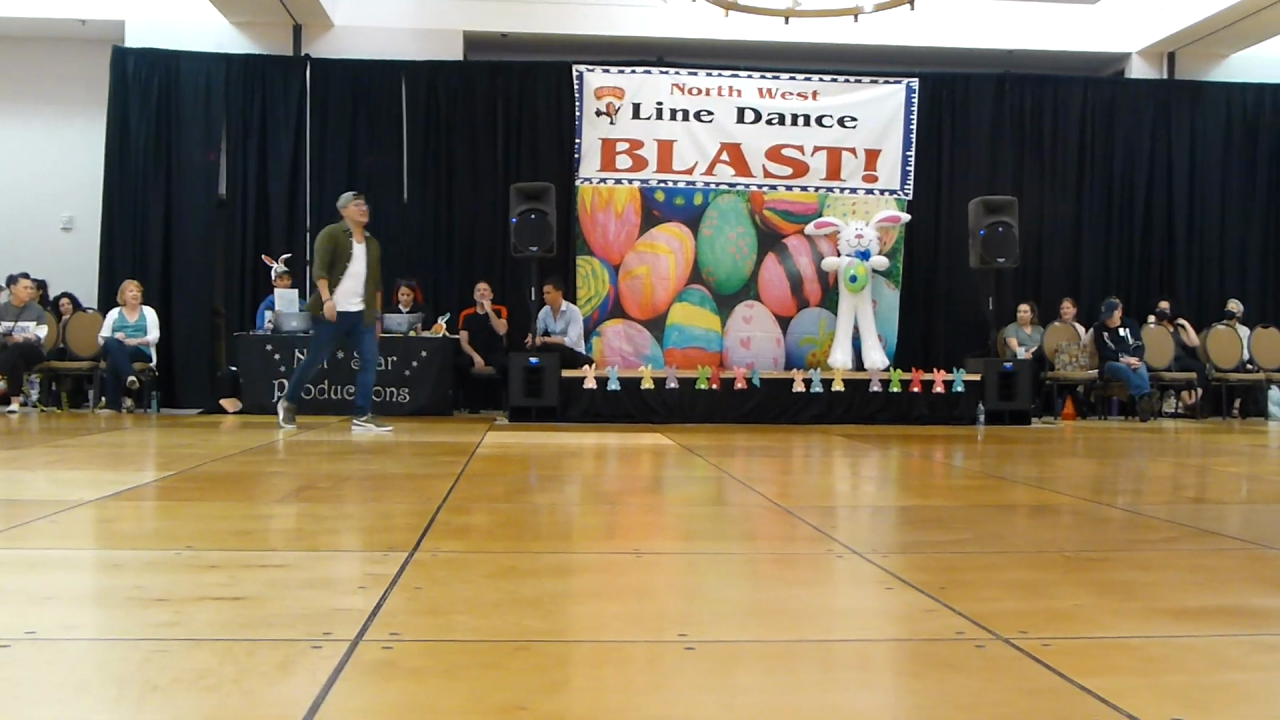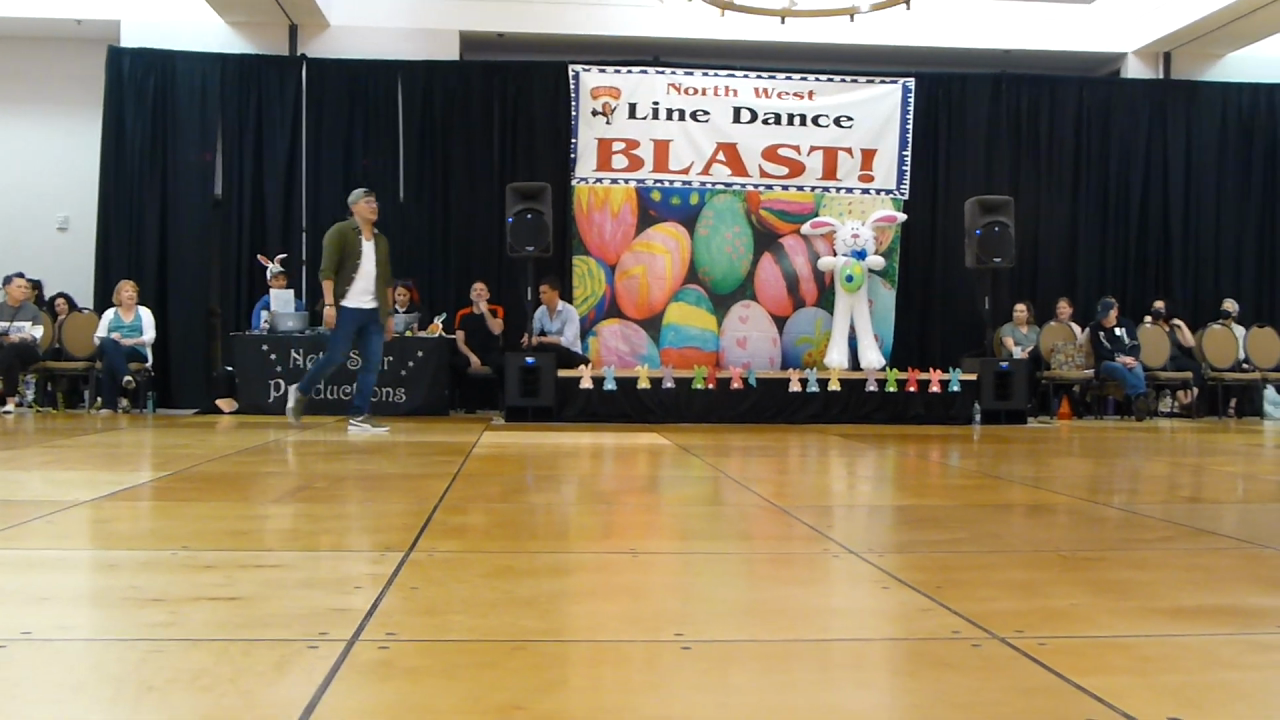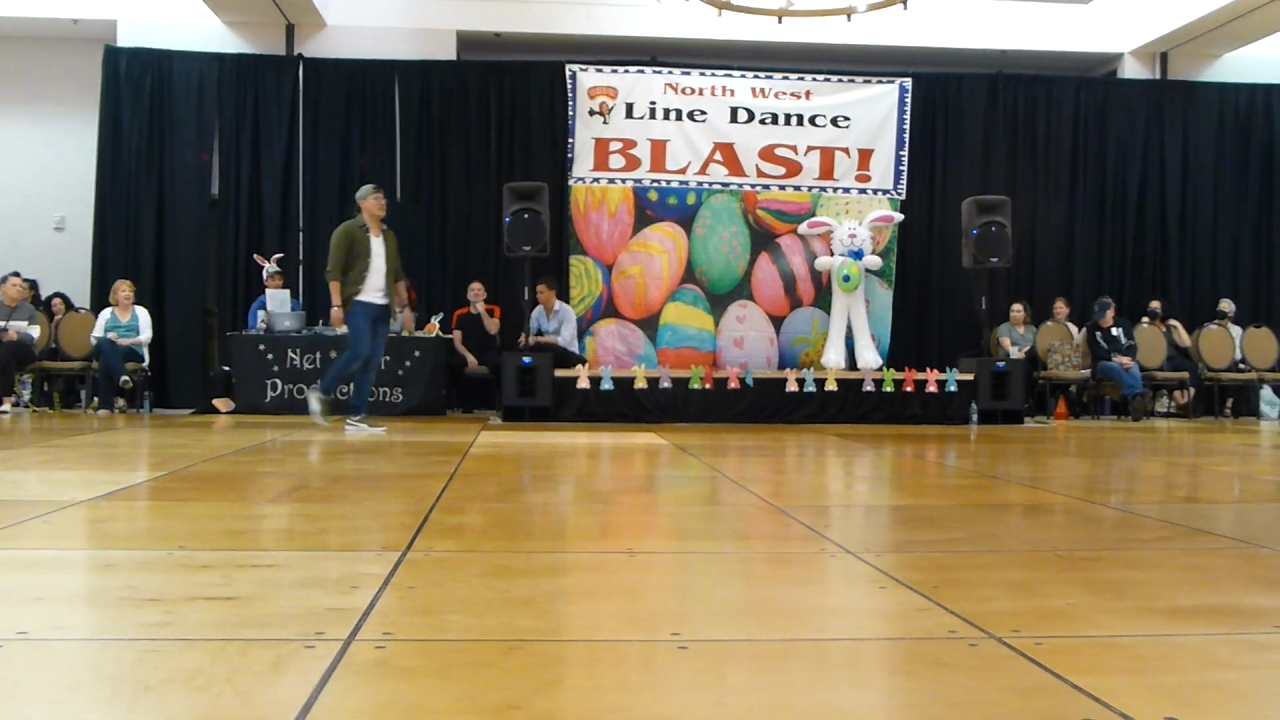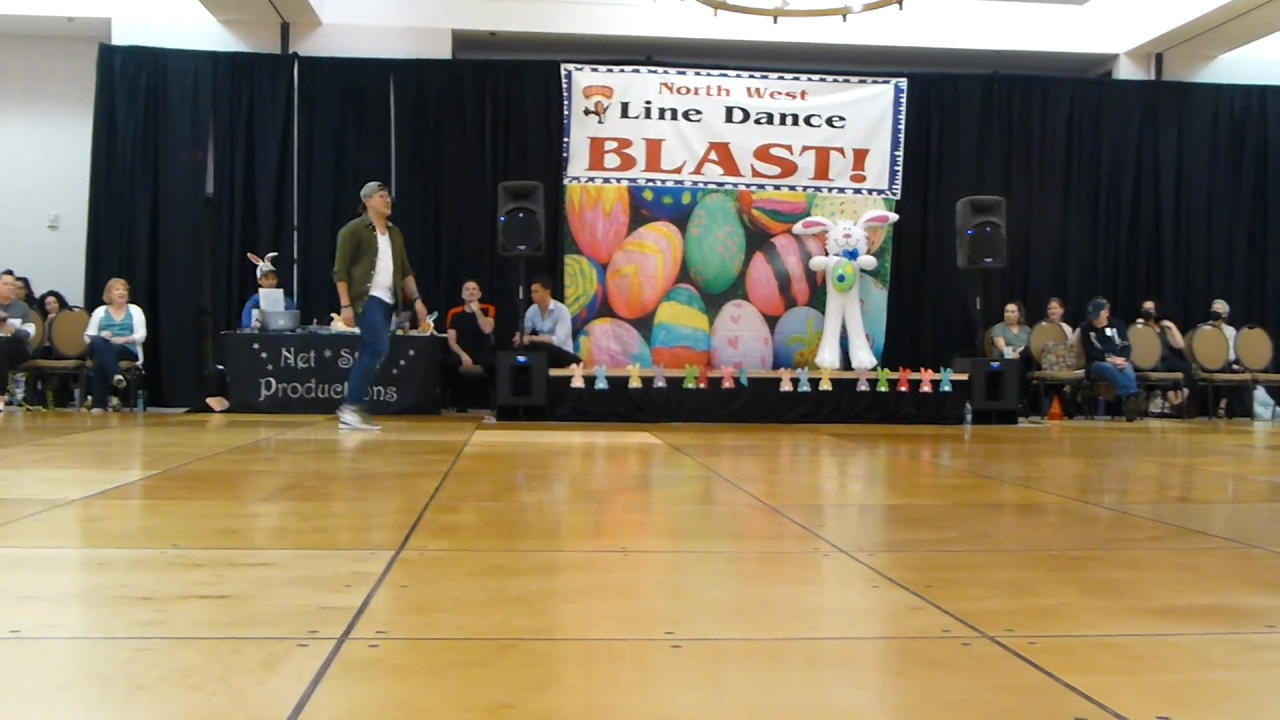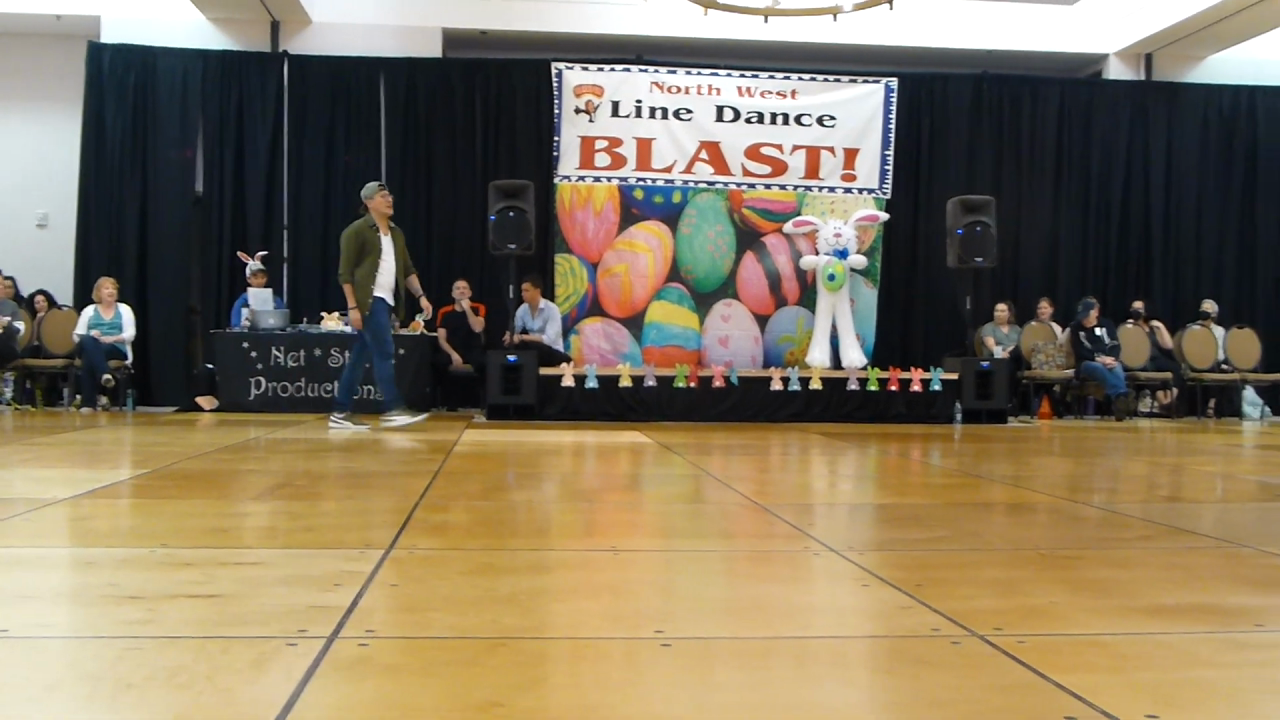
dt=0.1s
person 1, frame 1
left shoulder: (372, 243)
right shoulder: (330, 235)
left elbow: (375, 283)
right elbow: (319, 270)
left wrist: (376, 316)
right wrist: (327, 299)
left hip: (360, 314)
right hip: (332, 312)
left knee: (370, 360)
right knee: (315, 360)
left ankle: (362, 415)
right ankle: (289, 402)
person 1, frame 2
left shoulder: (380, 240)
right shoulder: (339, 233)
left elbow: (386, 280)
right elbow: (327, 270)
left wrist: (389, 314)
right wrist: (329, 304)
left hip: (373, 310)
right hip: (346, 307)
left knee: (373, 361)
right knee: (335, 357)
left ankle: (359, 416)
right ankle: (300, 392)
person 1, frame 3
left shoulder: (389, 235)
right shoulder: (348, 231)
left elbow: (397, 275)
right elbow: (334, 270)
left wrist: (405, 306)
right wrist: (337, 304)
left hip: (381, 306)
right hip: (358, 302)
left knee: (373, 359)
right knee: (359, 352)
left ankle: (357, 415)
right ankle: (322, 392)
person 1, frame 4
left shoulder: (394, 233)
right shoulder: (353, 230)
left elbow: (404, 270)
right elbow: (341, 270)
left wrist: (416, 299)
right wrist: (346, 305)
left hip: (385, 301)
right hip: (365, 299)
left knee: (368, 355)
right knee: (377, 350)
left ankle: (353, 413)
right ankle: (352, 404)
person 1, frame 5
left shoulder: (396, 233)
right shoulder: (357, 231)
left elbow: (407, 269)
right elbow: (345, 272)
left wrist: (421, 296)
right wrist: (352, 307)
left hip: (386, 302)
right hip: (368, 301)
left knee: (359, 357)
right knee: (385, 352)
left ankle: (340, 412)
right ankle: (392, 410)
